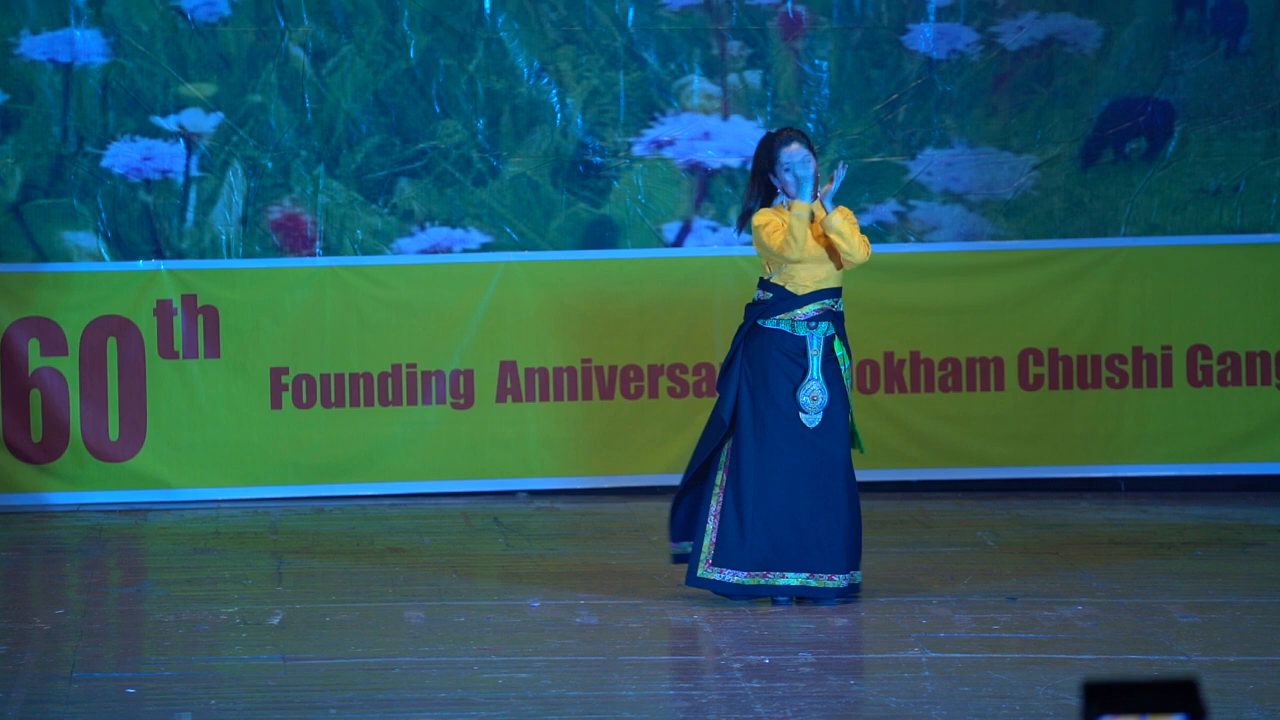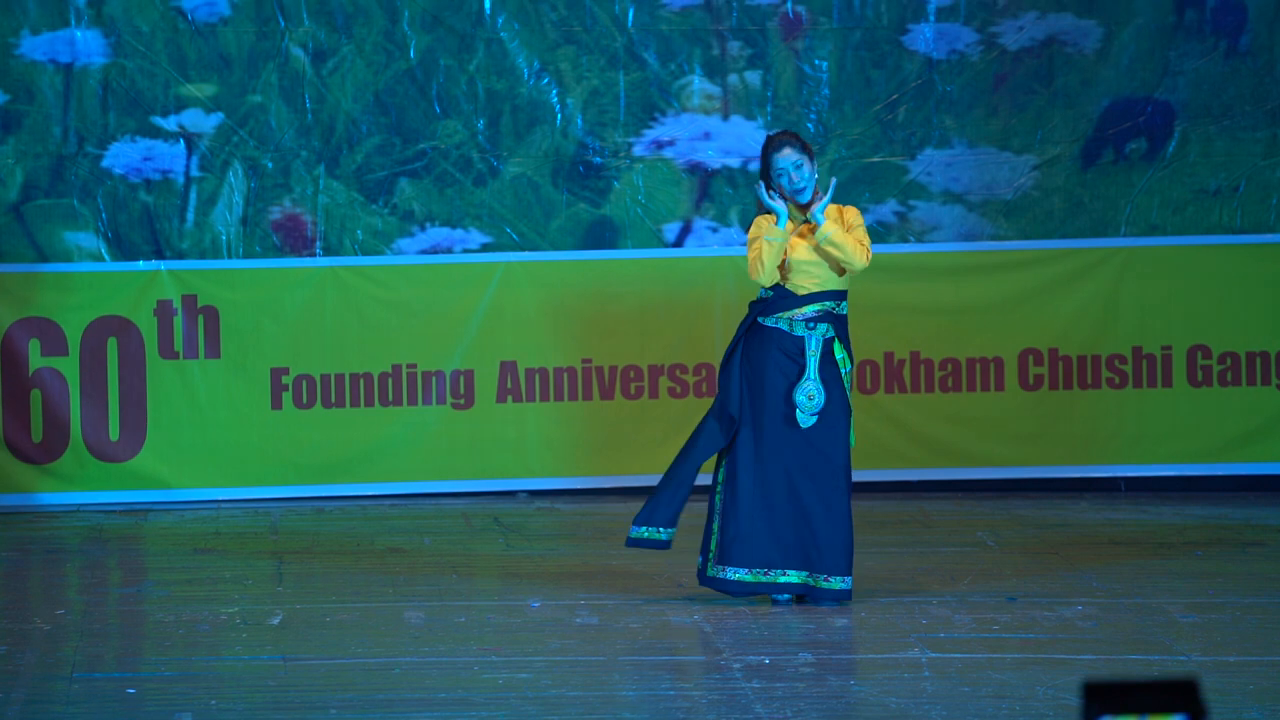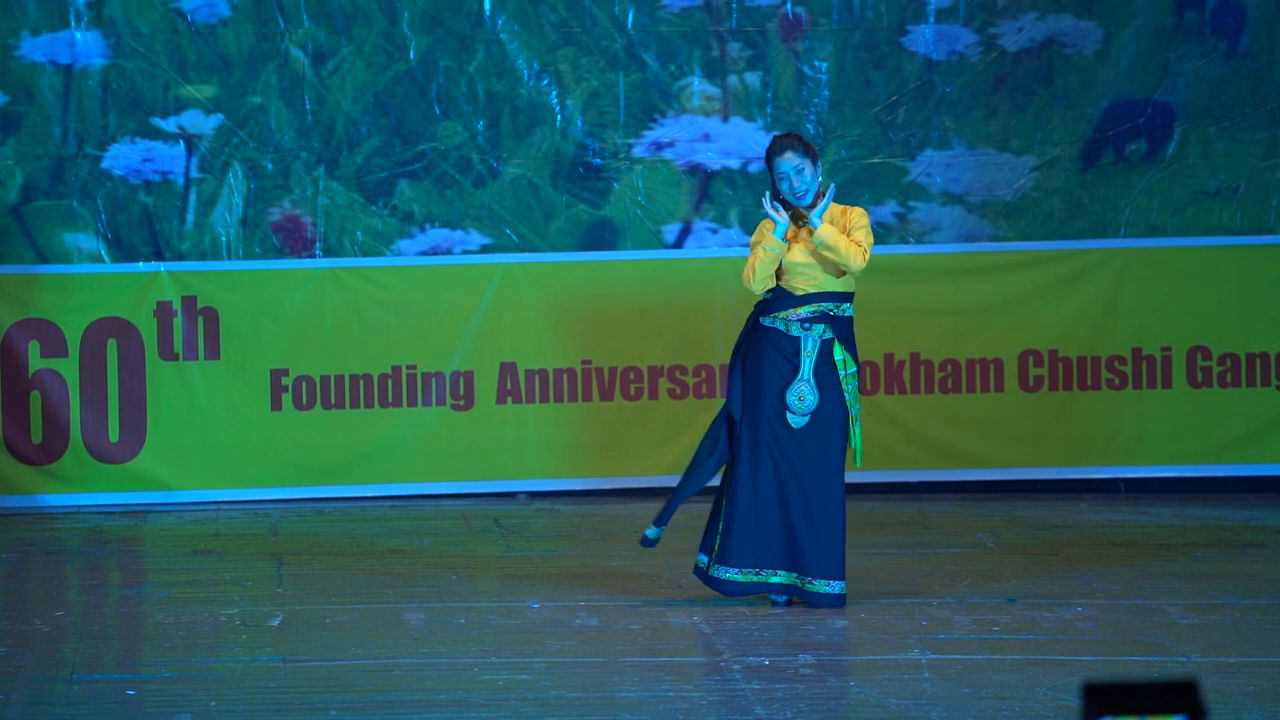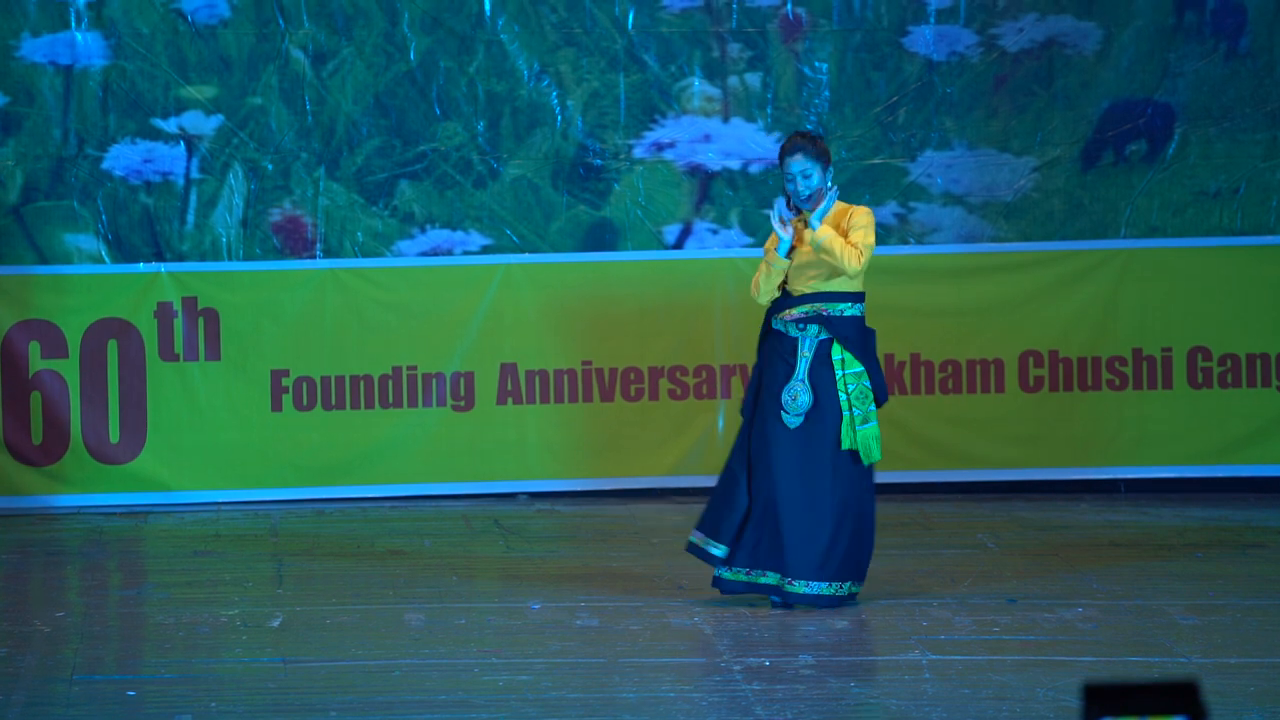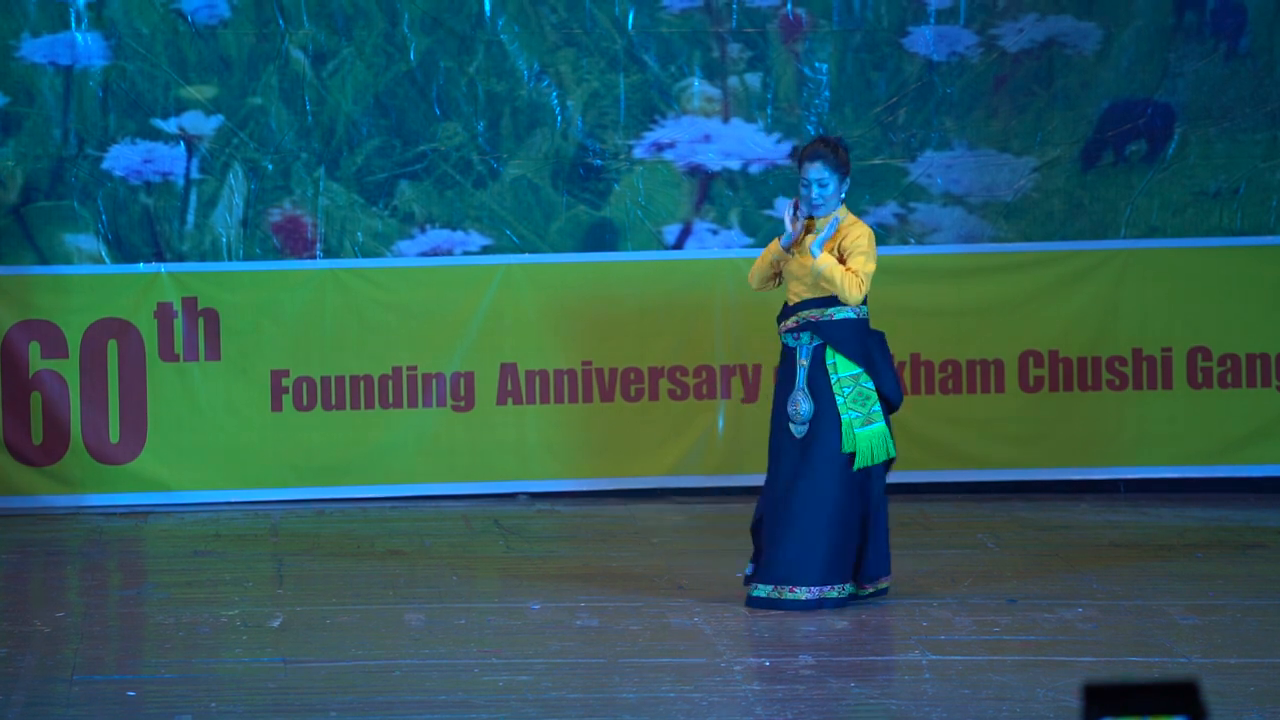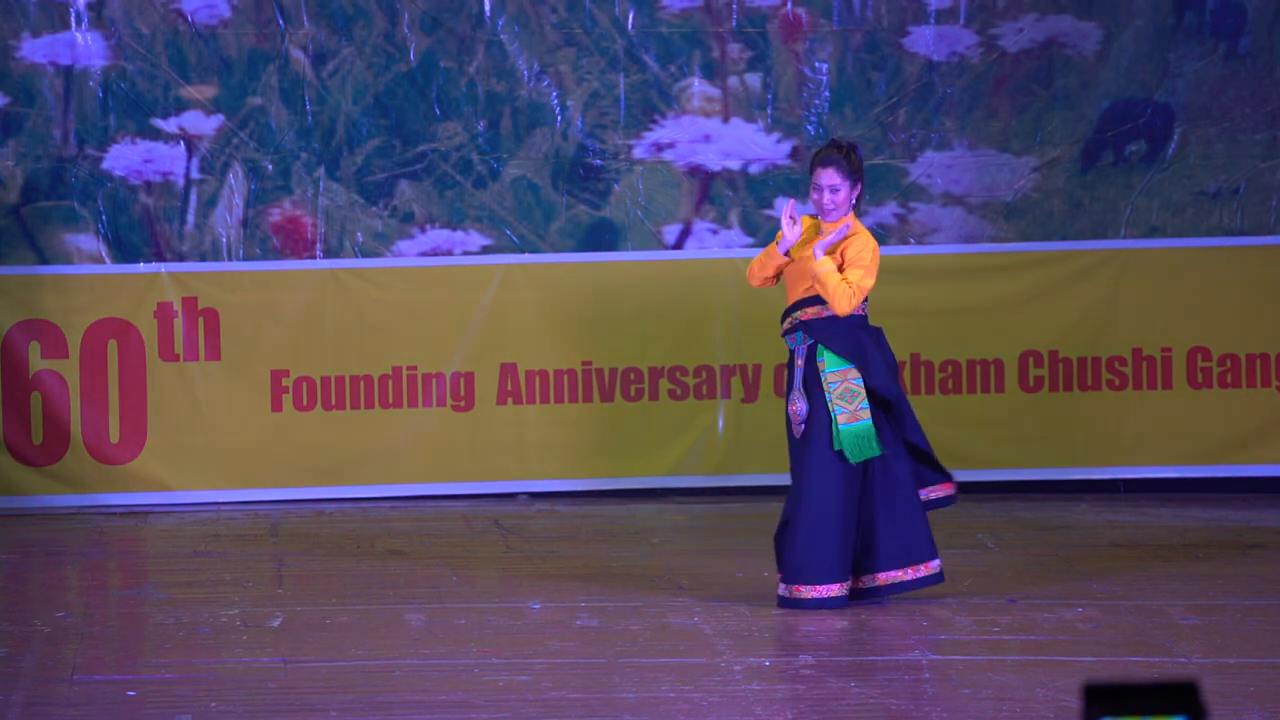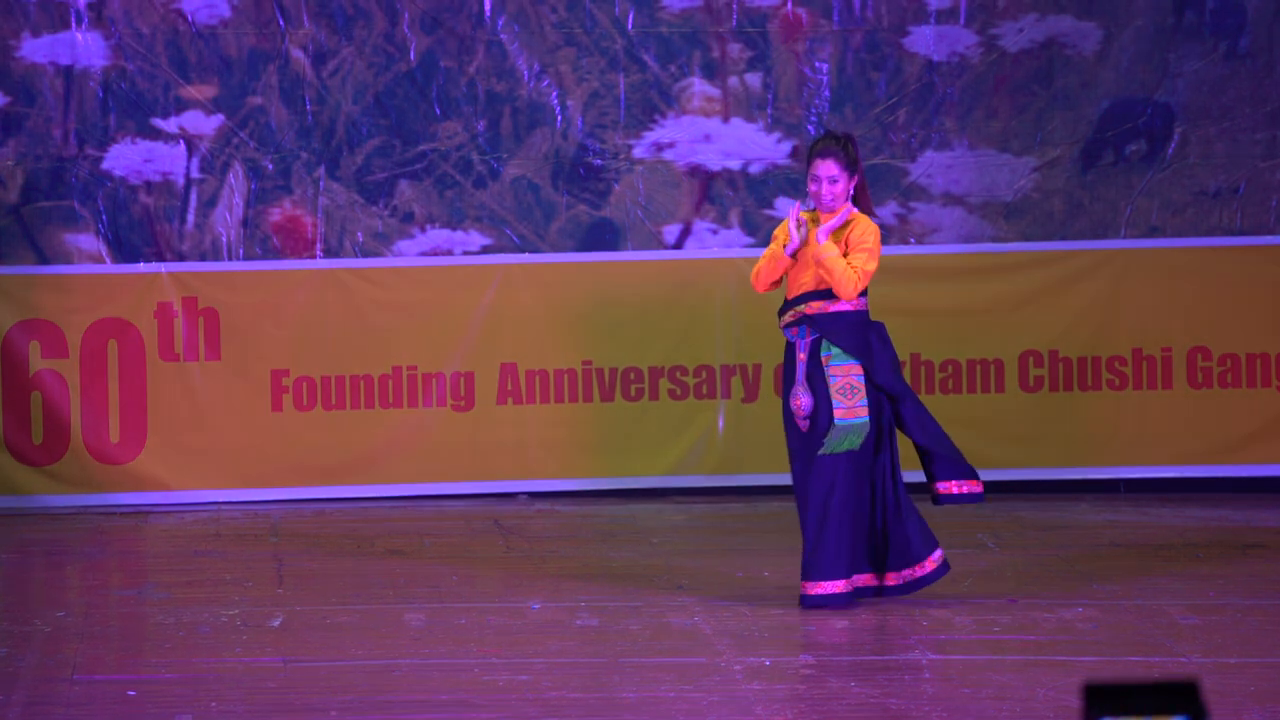
dt=0.2s
person 1, frame 1
left shoulder: (840, 217)
right shoulder: (768, 219)
left elbow: (858, 256)
right elbow: (790, 252)
left wrist: (825, 208)
right wrist: (802, 201)
left hip: (822, 348)
right hip: (774, 349)
left knee: (823, 456)
right knee: (770, 453)
left ankle: (822, 570)
right ankle: (775, 571)
person 1, frame 2
left shoulder: (846, 216)
right shoulder: (766, 224)
left elbow: (859, 260)
right elbow: (761, 274)
left wrist: (819, 219)
right wrist: (781, 221)
left hip: (824, 351)
right hip: (773, 348)
left knee: (822, 459)
right knee: (770, 454)
left ankle: (819, 573)
right ankle: (775, 572)
person 1, frame 3
left shoulder: (850, 217)
right shoulder: (773, 227)
left elbow: (856, 261)
right elbow: (755, 284)
left wrist: (815, 221)
right wrist: (778, 232)
left hip: (827, 351)
right hip: (774, 348)
left knee: (820, 462)
right knee: (769, 455)
left ankle: (815, 575)
right ankle: (774, 572)
person 1, frame 4
left shoulder: (855, 217)
right shoulder: (786, 227)
left elbow: (854, 264)
right elbow: (763, 288)
left wrist: (818, 224)
right wrist: (781, 238)
left hip: (837, 350)
right hip: (786, 352)
left knee: (827, 463)
right knee: (774, 455)
left ankle: (823, 575)
right ankle: (777, 573)
person 1, frame 5
left shoulder: (855, 233)
right shoulder: (797, 229)
left elbow: (854, 291)
right elbow: (758, 280)
left wrist: (817, 248)
right wrist: (786, 239)
left hip: (841, 356)
right hip: (800, 358)
left knee: (832, 466)
right knee: (795, 464)
left ankle: (818, 578)
right ankle: (819, 572)
person 1, frame 6
left shoulder: (860, 242)
right shoulder: (801, 228)
left elbow: (843, 301)
right elbow: (757, 277)
left wrist: (816, 254)
right wrist: (784, 246)
left hip: (843, 356)
right hip: (807, 357)
left knee: (834, 468)
right knee: (817, 467)
left ankle: (824, 580)
person 1, frame 7
left shoulder: (862, 229)
right shoulder: (794, 225)
left elbow: (848, 283)
right elbow: (760, 281)
left wrist: (822, 237)
right wrist: (791, 245)
left hip: (847, 350)
right hip: (804, 354)
left knee: (839, 461)
right knee: (812, 464)
left ankle: (835, 576)
right ankle: (831, 570)
